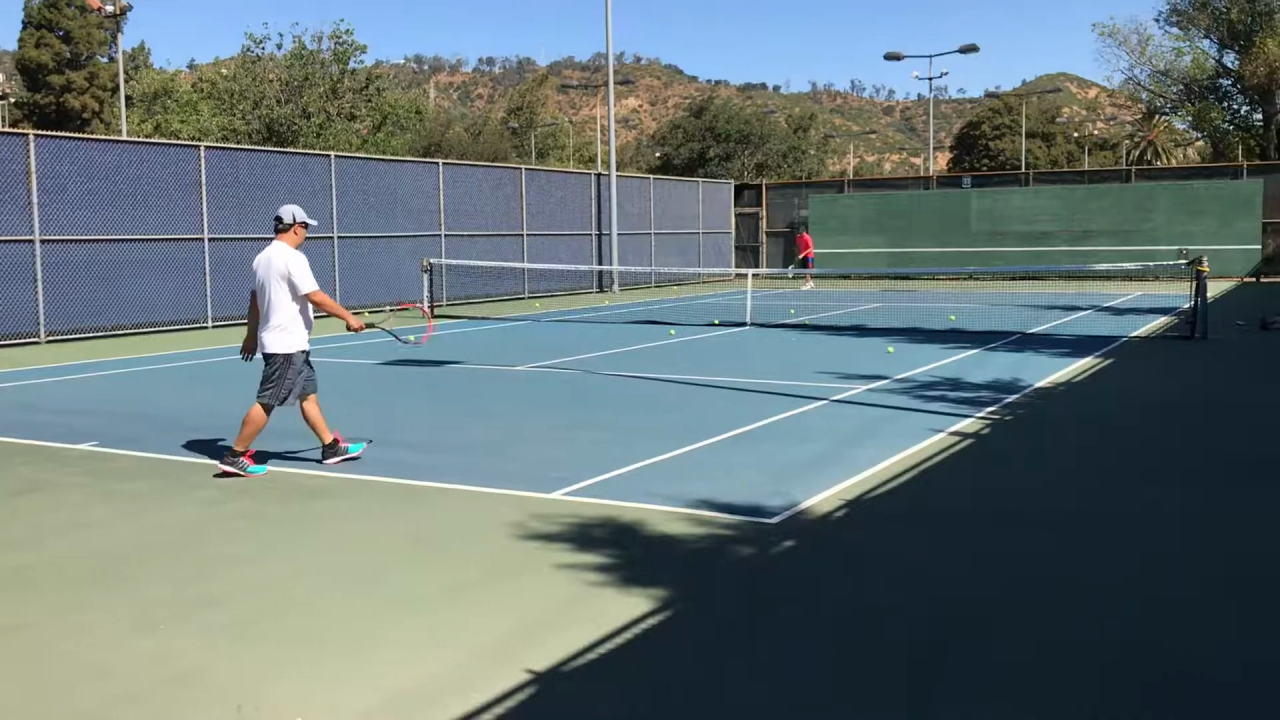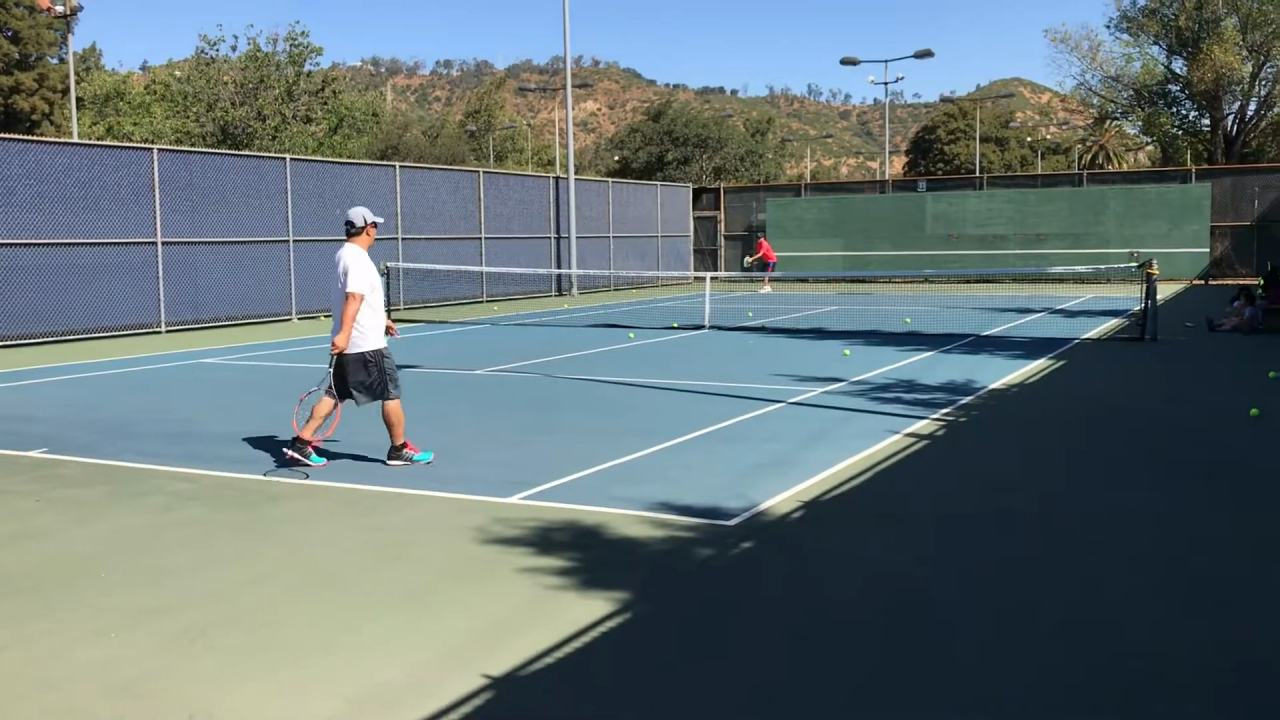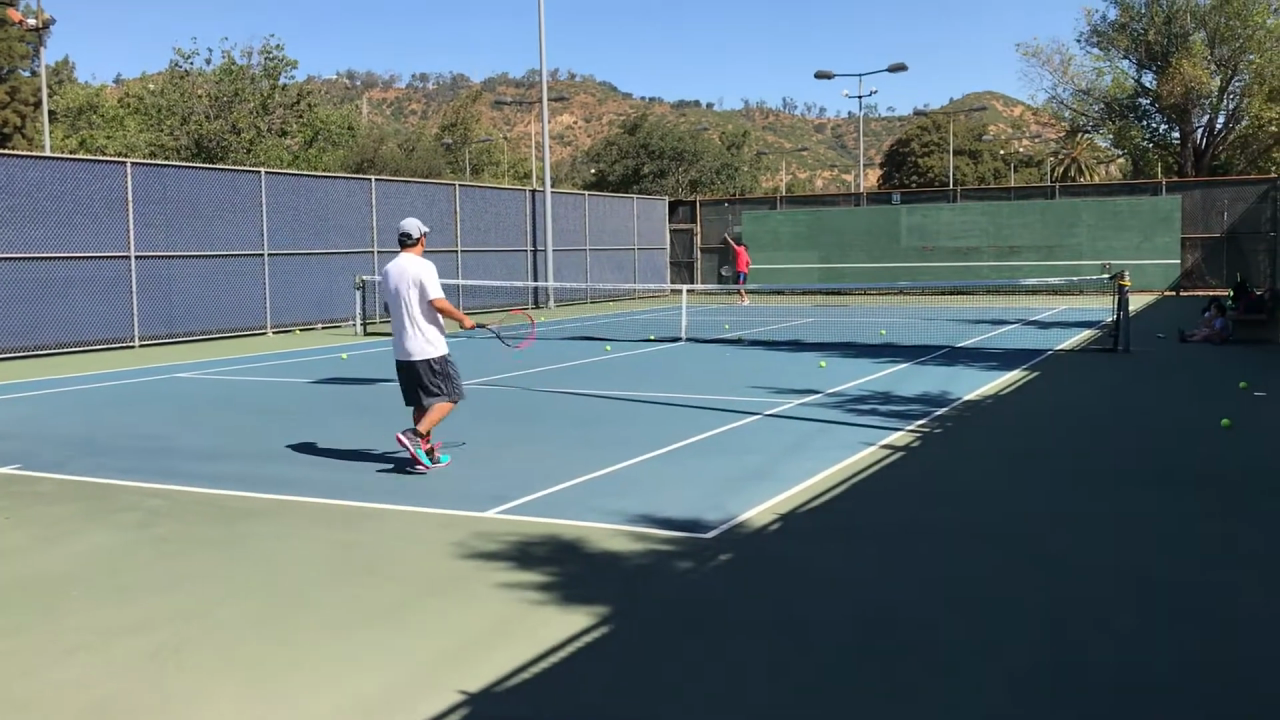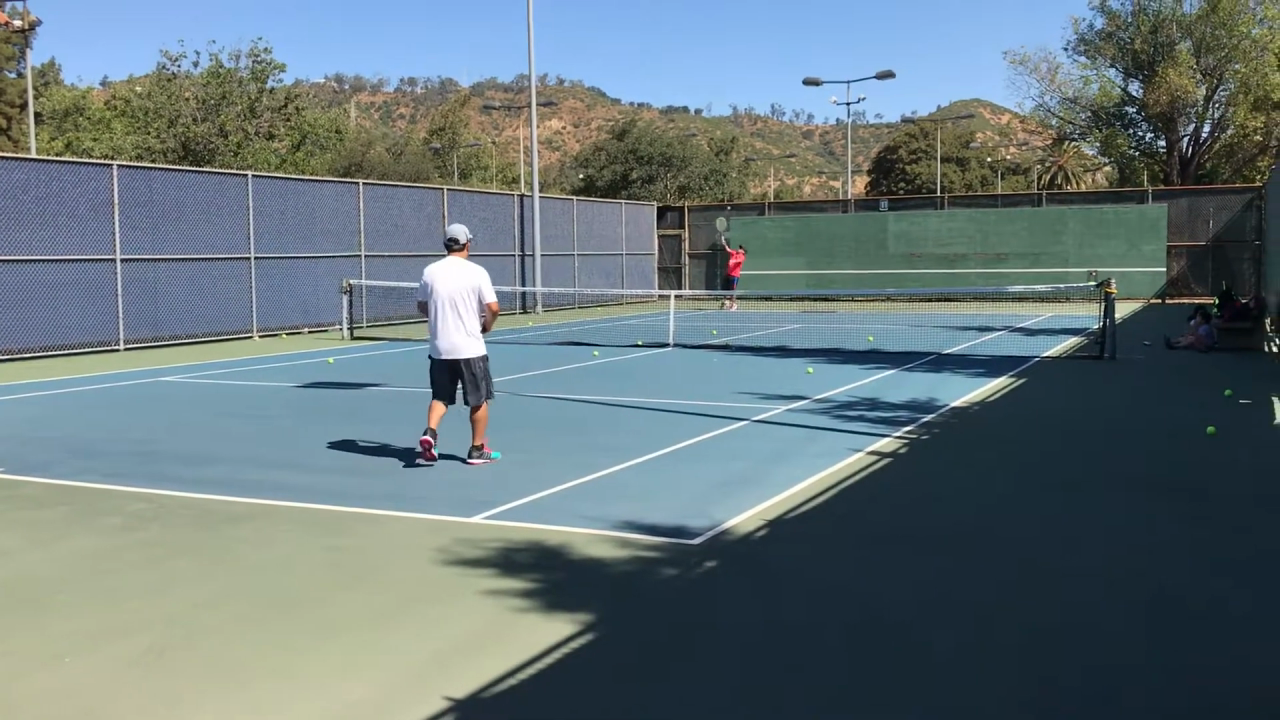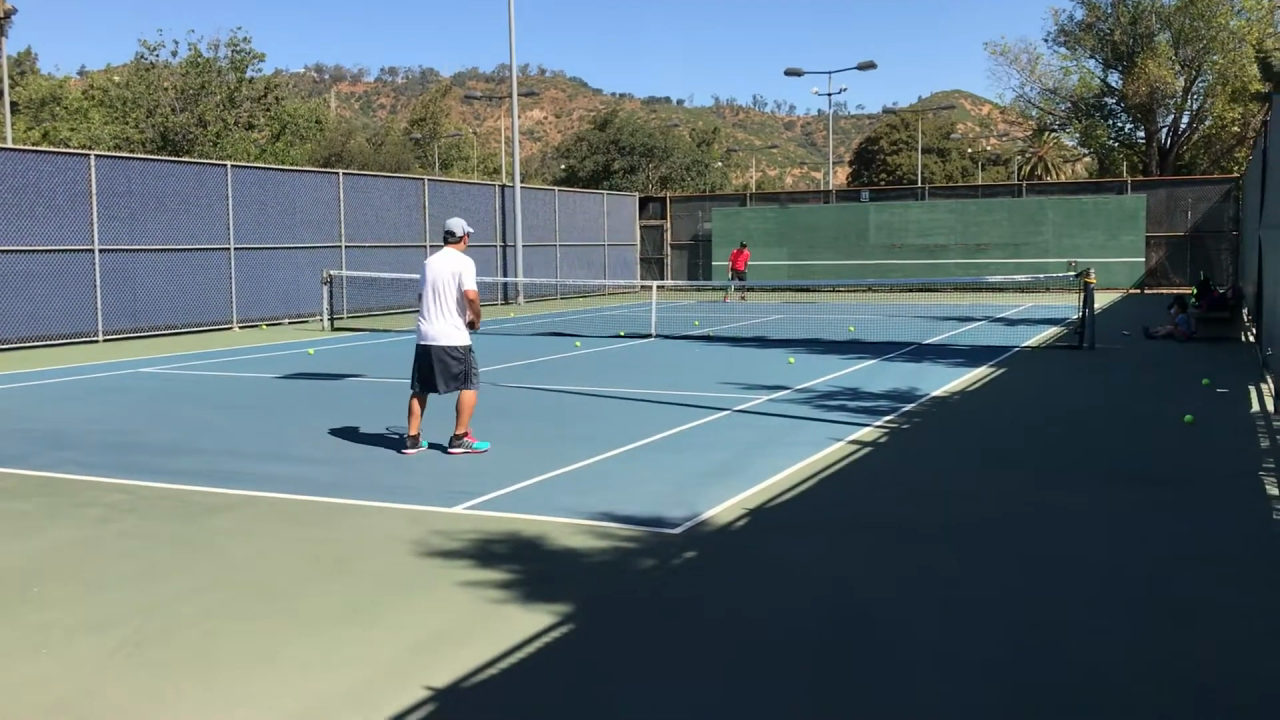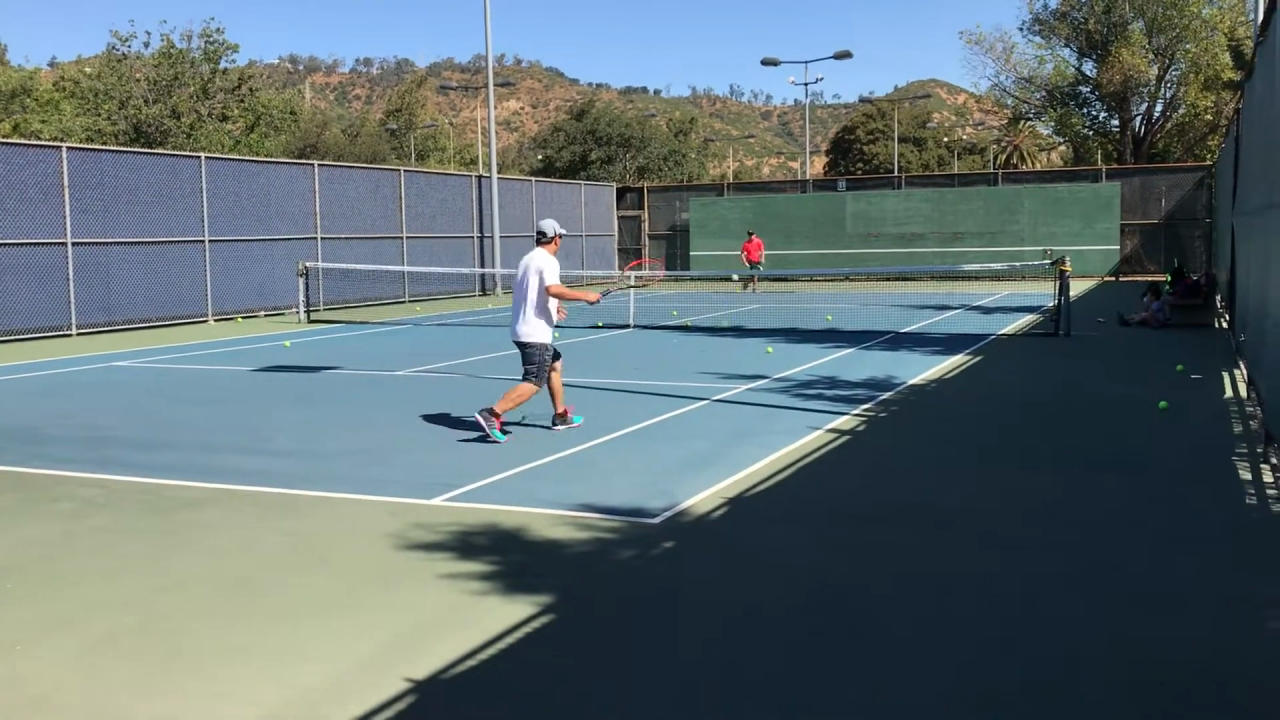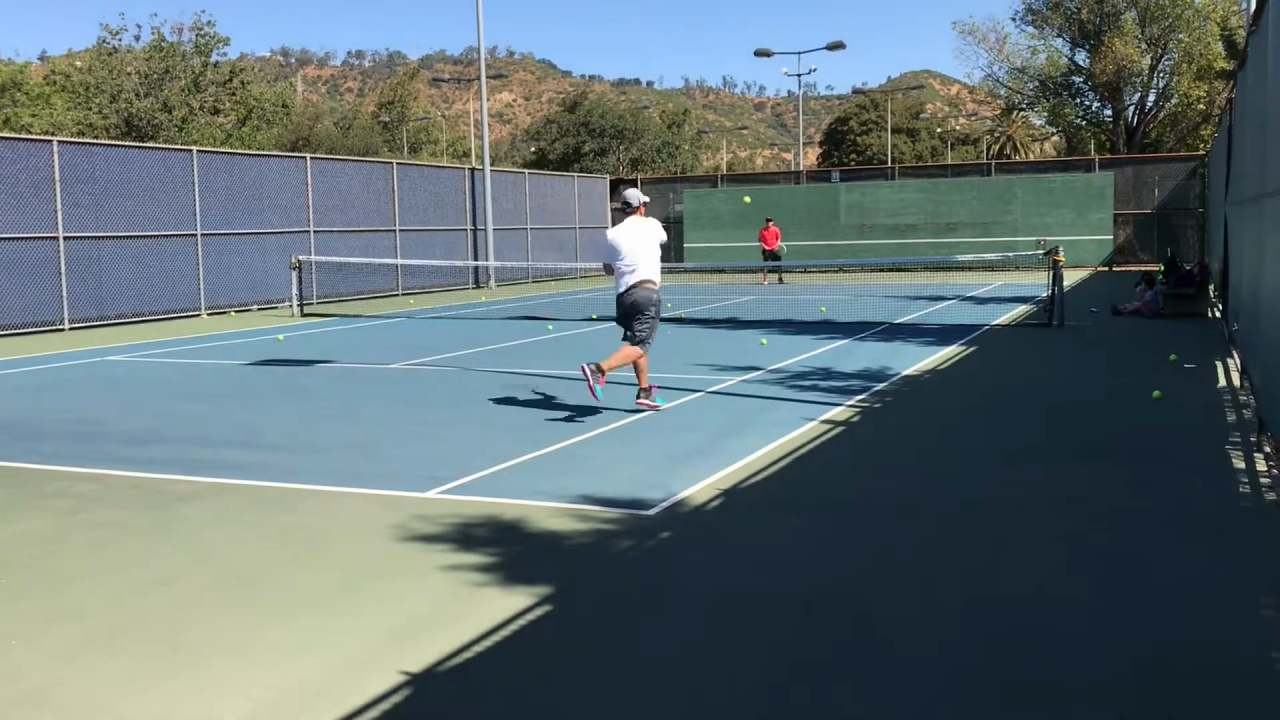
dt=0.7s
person 1, frame 1
left shoulder: (263, 257)
right shoulder: (292, 258)
left elbow: (254, 300)
right elbow: (316, 296)
left wrist: (251, 335)
right wrist: (348, 317)
left hip: (280, 341)
right hip: (287, 344)
left knee: (308, 393)
right knee: (266, 400)
left ankle: (331, 447)
right ankle: (236, 455)
person 1, frame 2
left shoulder: (343, 255)
right shoulder: (358, 259)
right elbow: (354, 298)
left wrist: (381, 319)
right wrist: (345, 333)
left hip: (349, 342)
right hip: (366, 344)
left knee: (336, 393)
right knee: (390, 394)
left ankle: (302, 442)
right ankle: (399, 450)
person 1, frame 3
left shoulder: (388, 270)
right shoulder: (423, 266)
right elbow: (439, 303)
right wrist: (463, 319)
left hip: (403, 349)
right hip: (429, 348)
left knee: (423, 401)
right knee: (449, 397)
left ankle: (425, 453)
right ankle: (414, 435)
person 1, frame 4
left shoulder: (430, 271)
right shoulder: (477, 272)
left elbow: (422, 307)
right elbow: (493, 308)
right wrist: (487, 325)
left hip: (440, 349)
right hip: (470, 348)
left knee: (440, 398)
right knee: (478, 400)
left ankle: (430, 433)
right ankle: (477, 449)
person 1, frame 5
left shoulder: (429, 262)
right shoulder: (464, 262)
right elbow: (471, 296)
right wrist: (476, 319)
left hip: (426, 336)
right hip: (453, 338)
left knee: (419, 389)
right knee: (468, 386)
left ankle: (413, 438)
right ankle: (459, 439)
person 1, frame 6
left shoulder: (528, 259)
right shoulder: (548, 261)
right elbow: (553, 289)
left wrist: (551, 306)
right wrist: (583, 295)
left hip: (523, 330)
right hip: (534, 332)
left knee: (555, 364)
right knee: (533, 382)
left ankle: (561, 416)
right ankle: (491, 414)
person 1, frame 7
left shoulder: (612, 234)
right shoulder: (653, 225)
left elbow: (609, 269)
right elbow: (662, 239)
left hip: (625, 294)
right hip: (647, 291)
left knee: (635, 342)
right knee: (638, 346)
left ankle: (644, 391)
right ankle: (598, 370)
